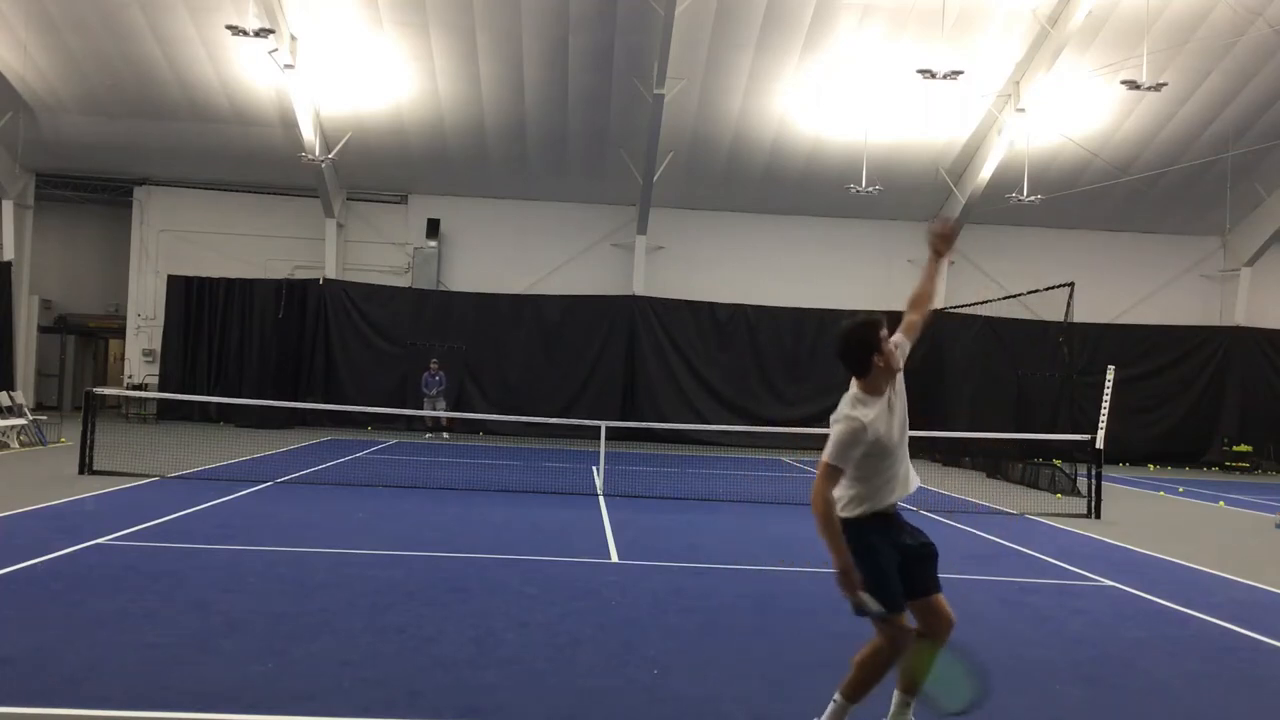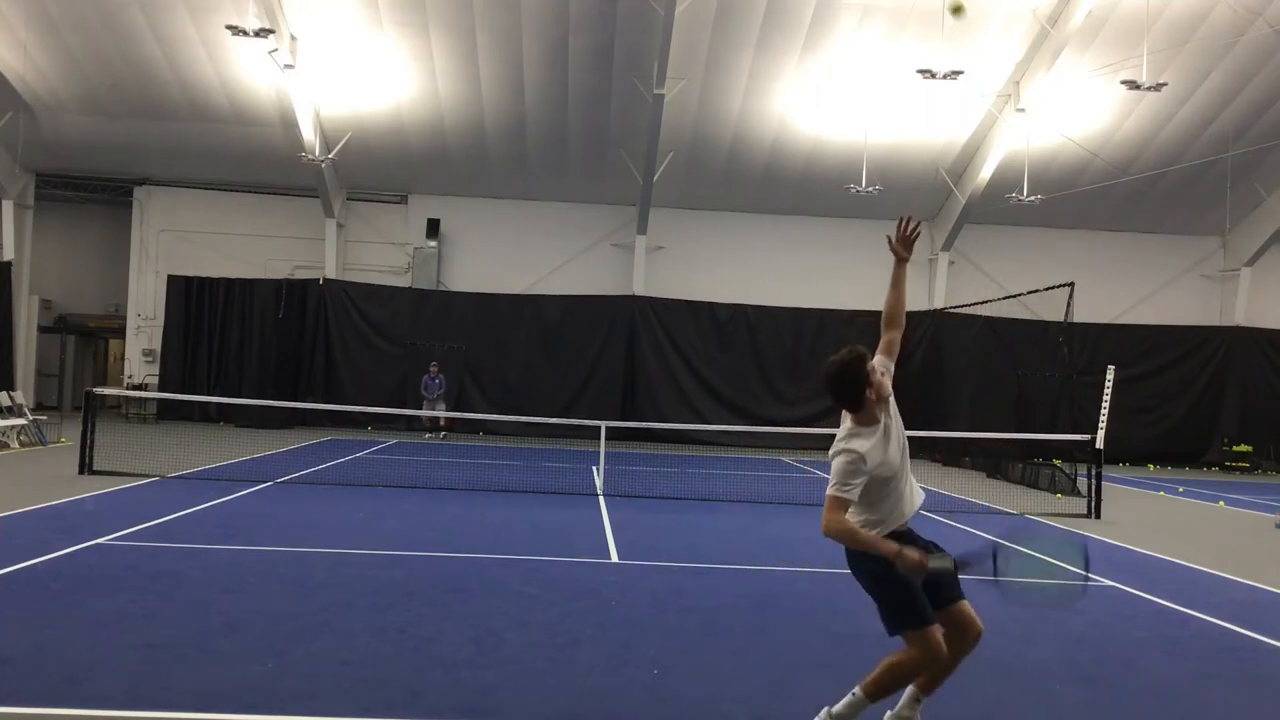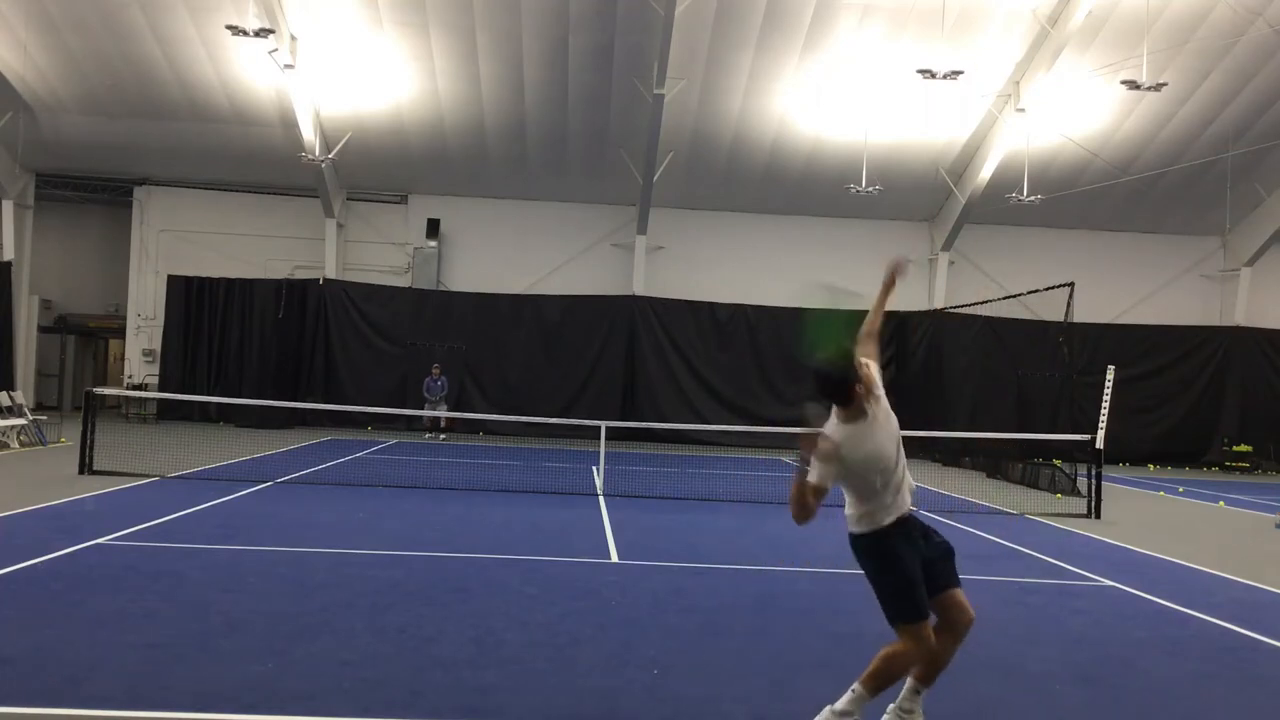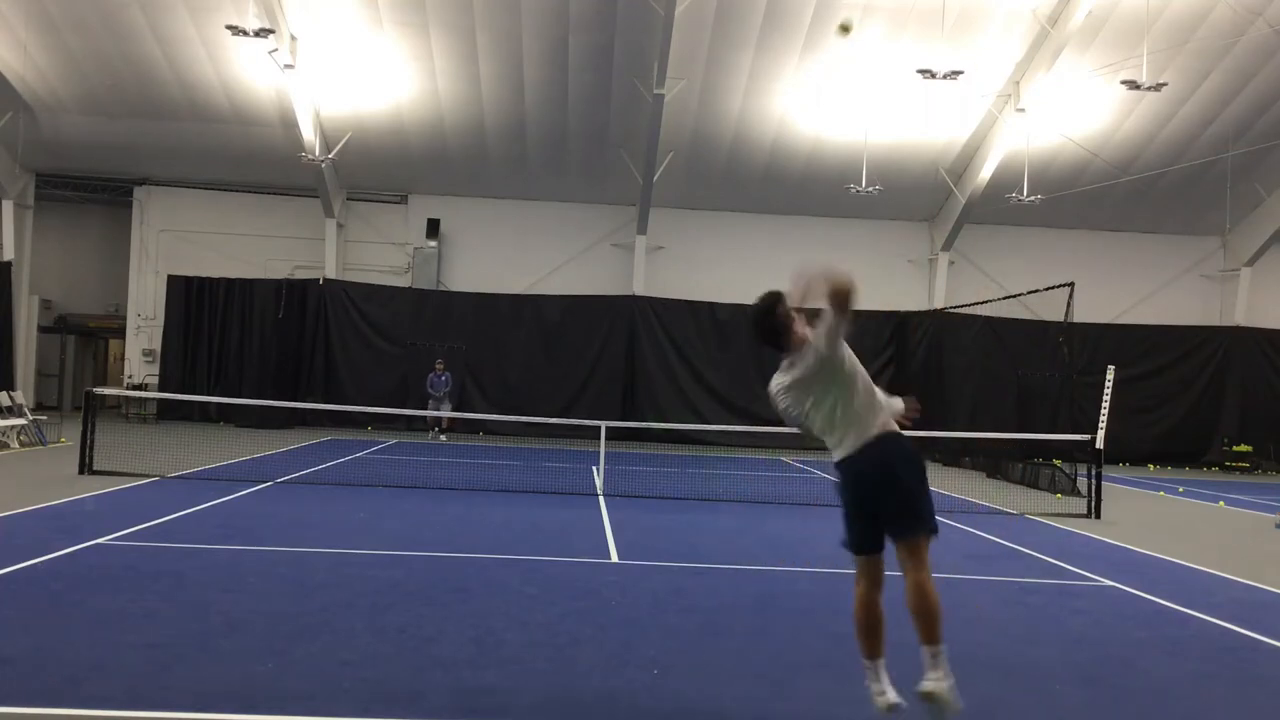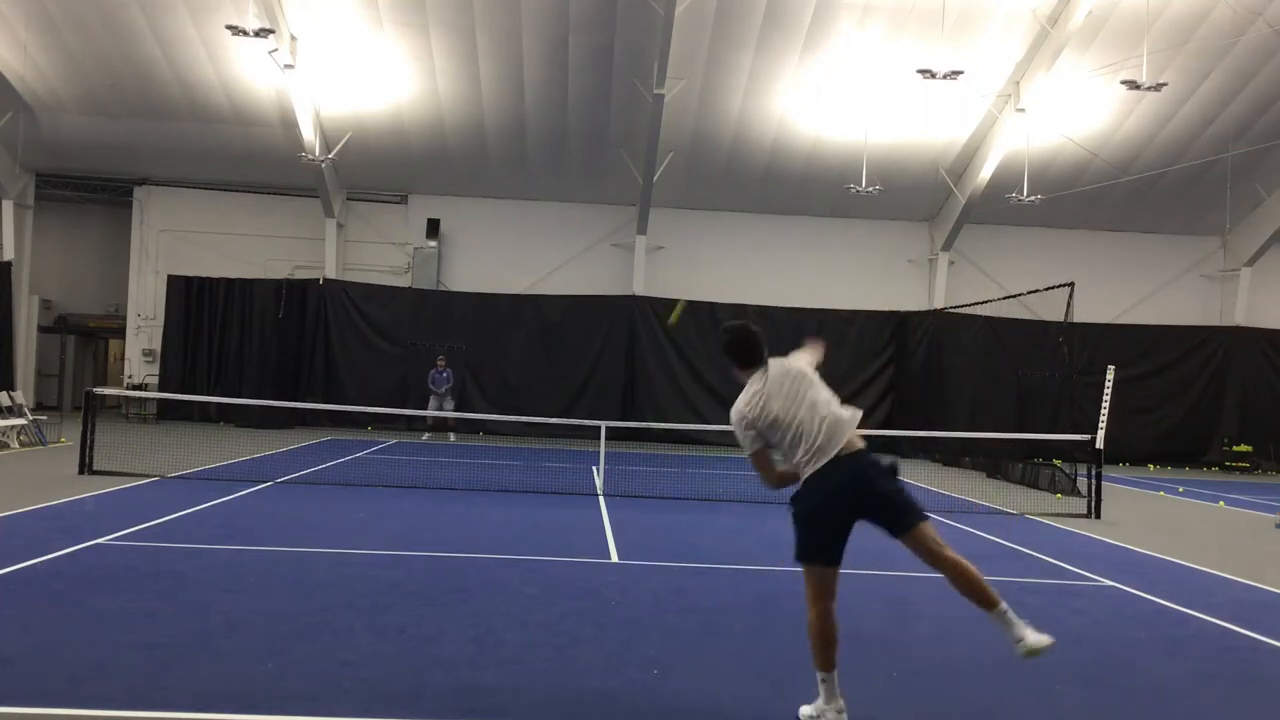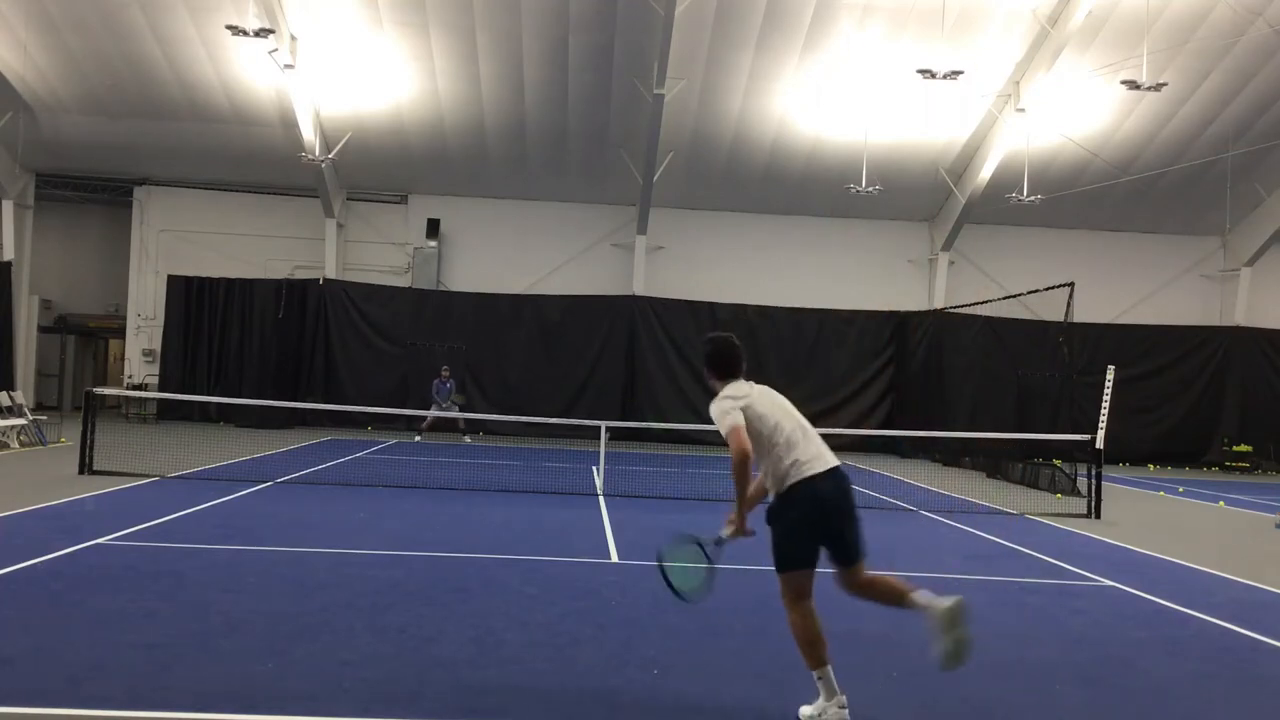
dt=0.2s
person 1, frame 1
left shoulder: (889, 368)
right shoulder: (853, 422)
left elbow: (917, 310)
right elbow: (820, 496)
left wrist: (937, 256)
right wrist: (841, 563)
left hip: (893, 521)
right hip: (861, 530)
left knee: (939, 620)
right knee: (898, 637)
person 1, frame 2
left shoulder: (878, 396)
right shoulder: (853, 450)
left elbow: (892, 326)
right elbow: (832, 524)
left wrist: (900, 263)
right wrist: (891, 552)
left hip: (905, 534)
right hip: (877, 551)
left knee: (968, 631)
right knee: (929, 651)
person 1, frame 3
left shoulder: (867, 383)
right shoulder: (835, 445)
left elbow: (868, 339)
right elbow: (801, 515)
left wrist: (886, 287)
right wrist: (805, 465)
left hip: (905, 525)
right hip: (880, 539)
left knee: (959, 618)
right knee: (916, 642)
person 1, frame 4
left shoulder: (783, 387)
right shoulder: (819, 346)
right elbow: (843, 292)
left wrist: (885, 413)
left hip: (854, 468)
right hip: (888, 455)
left knee: (869, 579)
right knee: (915, 568)
left ankle: (878, 685)
right ankle: (936, 673)
person 1, frame 5
left shoulder: (743, 408)
right shoulder: (794, 367)
left elbow: (768, 475)
right elbow: (816, 349)
left hip: (821, 487)
right hip: (862, 465)
left knee: (819, 595)
right knee: (935, 552)
right ankle: (1016, 628)
person 1, frame 6
left shoulder: (722, 403)
right shoulder: (763, 392)
left elbow: (741, 451)
left wrist: (740, 513)
right wrist: (754, 494)
left hip: (797, 498)
right hip: (833, 480)
left knee: (796, 599)
right knee: (857, 582)
right ankle: (936, 608)
